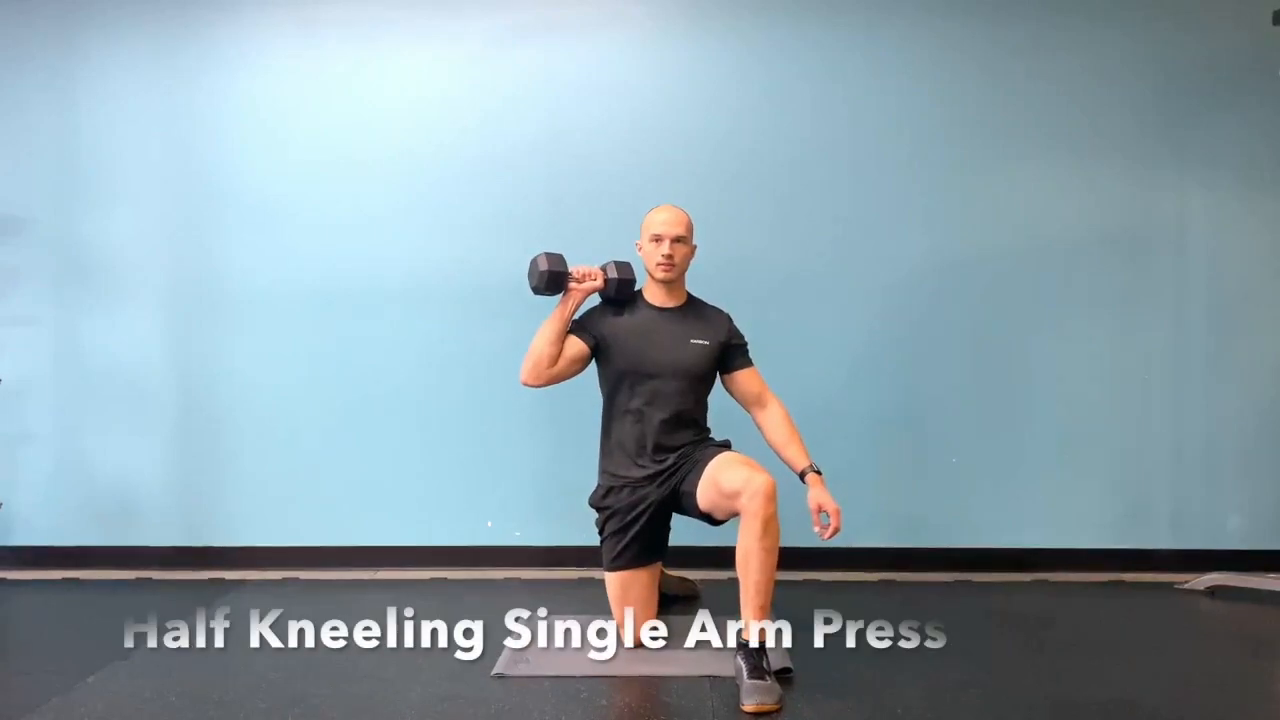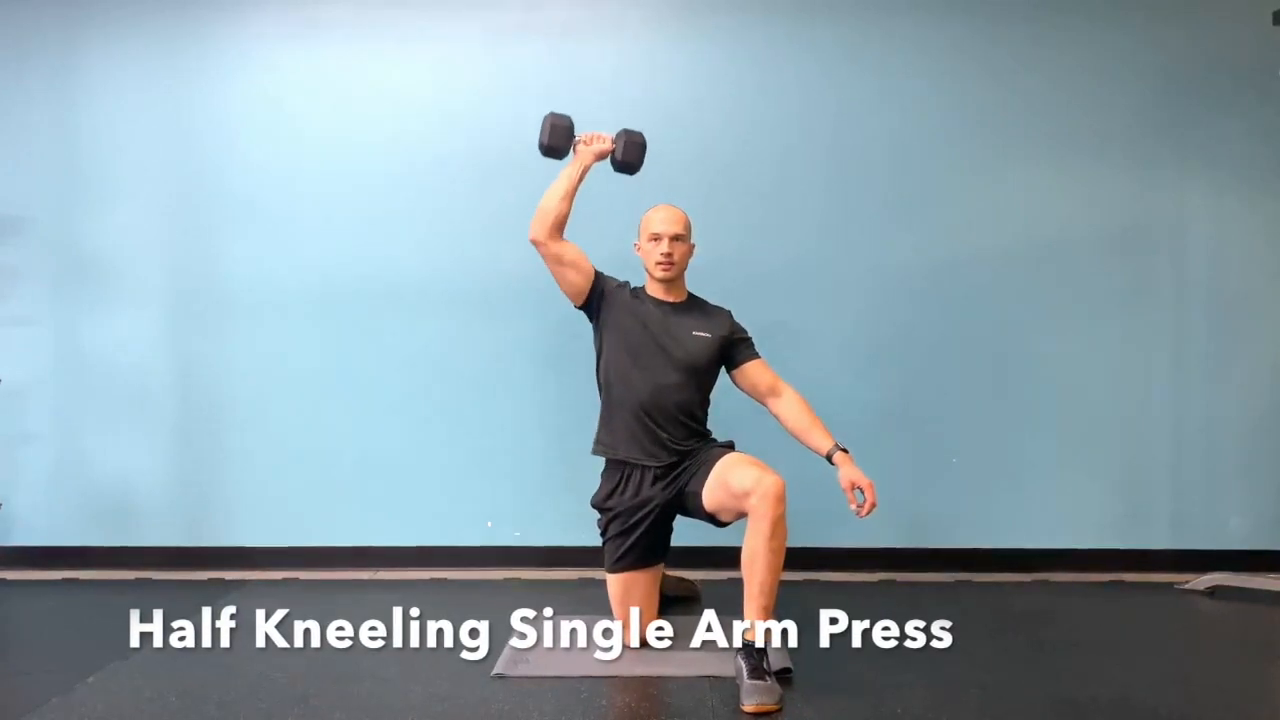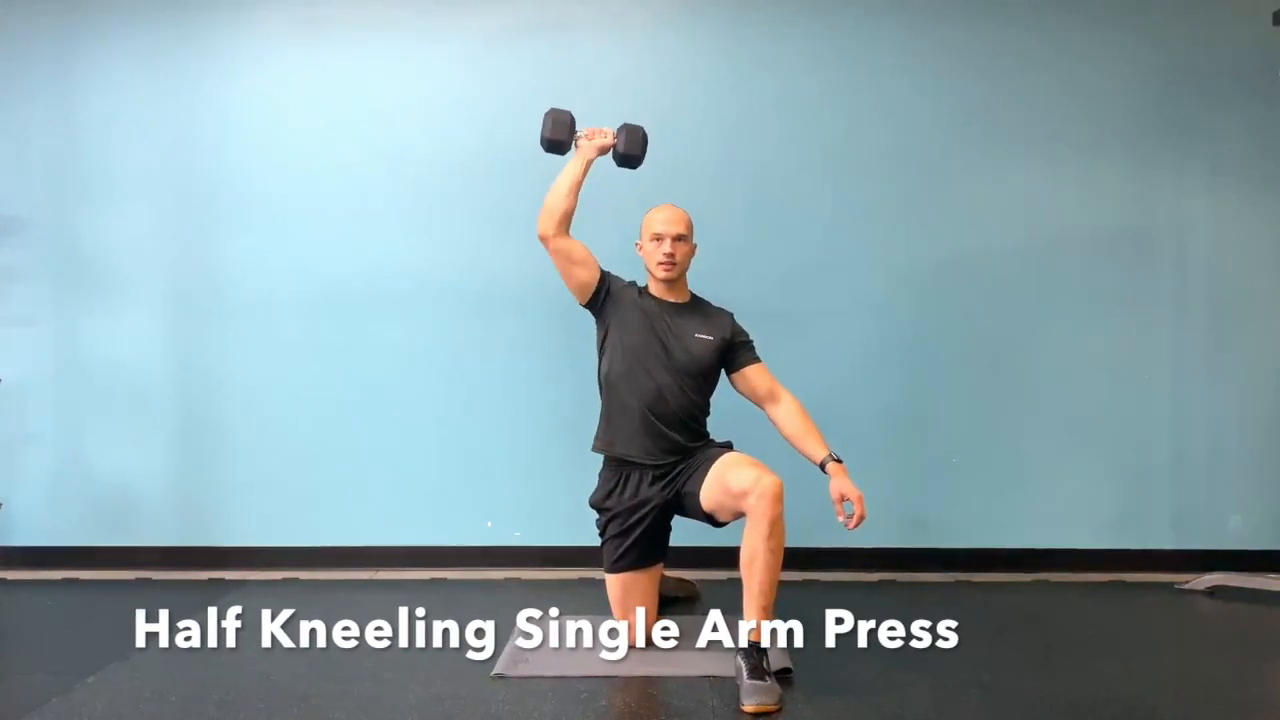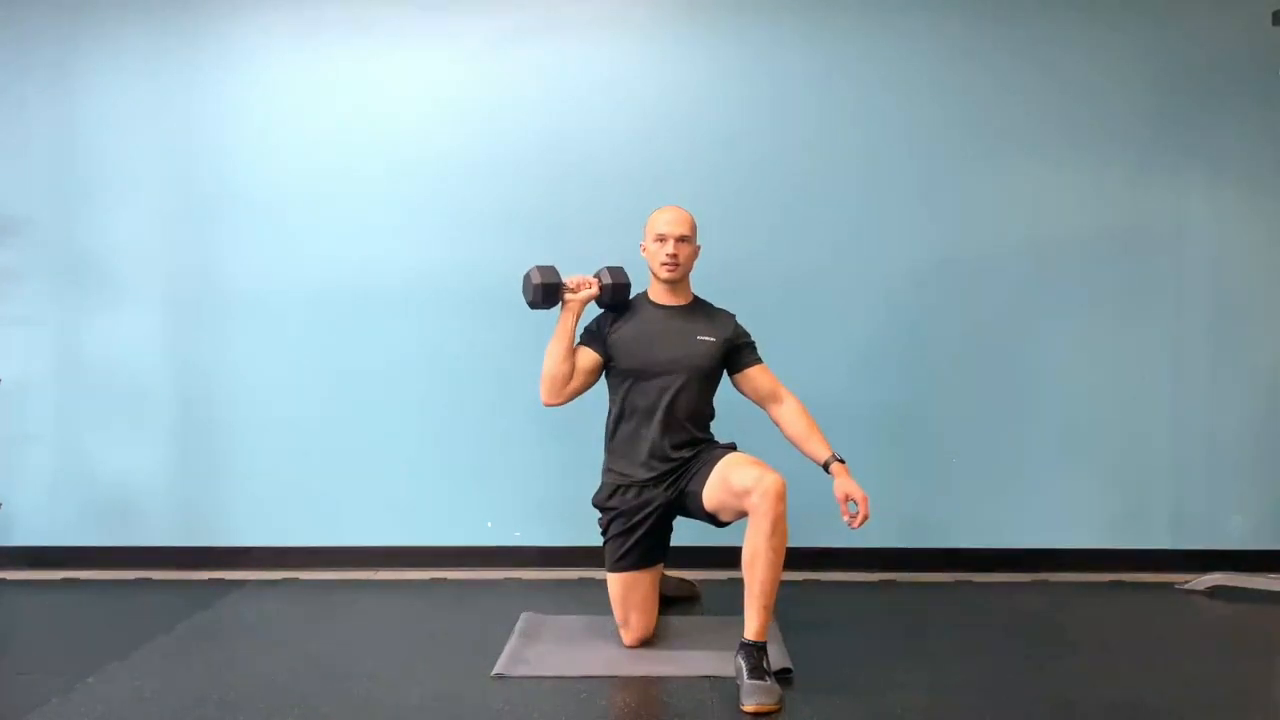
dt=1s
person 1, frame 1
left shoulder: (716, 326)
right shoulder: (607, 318)
left elbow: (763, 405)
right elbow: (534, 375)
left wrist: (812, 477)
right wrist: (569, 301)
left hip: (692, 461)
right hip: (626, 481)
left knee: (758, 488)
right knee: (633, 635)
left ankle: (751, 651)
right ankle: (655, 581)
person 1, frame 2
left shoulder: (718, 323)
right shoulder: (610, 303)
left elbow: (776, 394)
right elbow: (544, 236)
left wrist: (838, 455)
right wrist: (582, 162)
left hip: (695, 463)
right hip: (630, 477)
left knee: (768, 489)
right knee: (635, 635)
left ankle: (752, 650)
right ankle: (661, 581)
person 1, frame 3
left shoulder: (719, 325)
right shoulder: (614, 300)
left elbow: (774, 398)
right elbow: (550, 232)
left wrist: (833, 466)
right wrist: (586, 156)
left hip: (693, 465)
right hip: (627, 478)
left knee: (766, 489)
right knee: (633, 635)
left ankle: (752, 651)
right ankle: (658, 579)
person 1, frame 4
left shoulder: (721, 327)
right shoulder: (613, 322)
left elbow: (777, 400)
right elbow: (553, 393)
left wrist: (835, 466)
right wrist: (570, 313)
left hip: (697, 465)
right hip: (630, 481)
left knee: (767, 487)
right knee: (634, 636)
left ankle: (752, 651)
right ankle: (652, 578)
